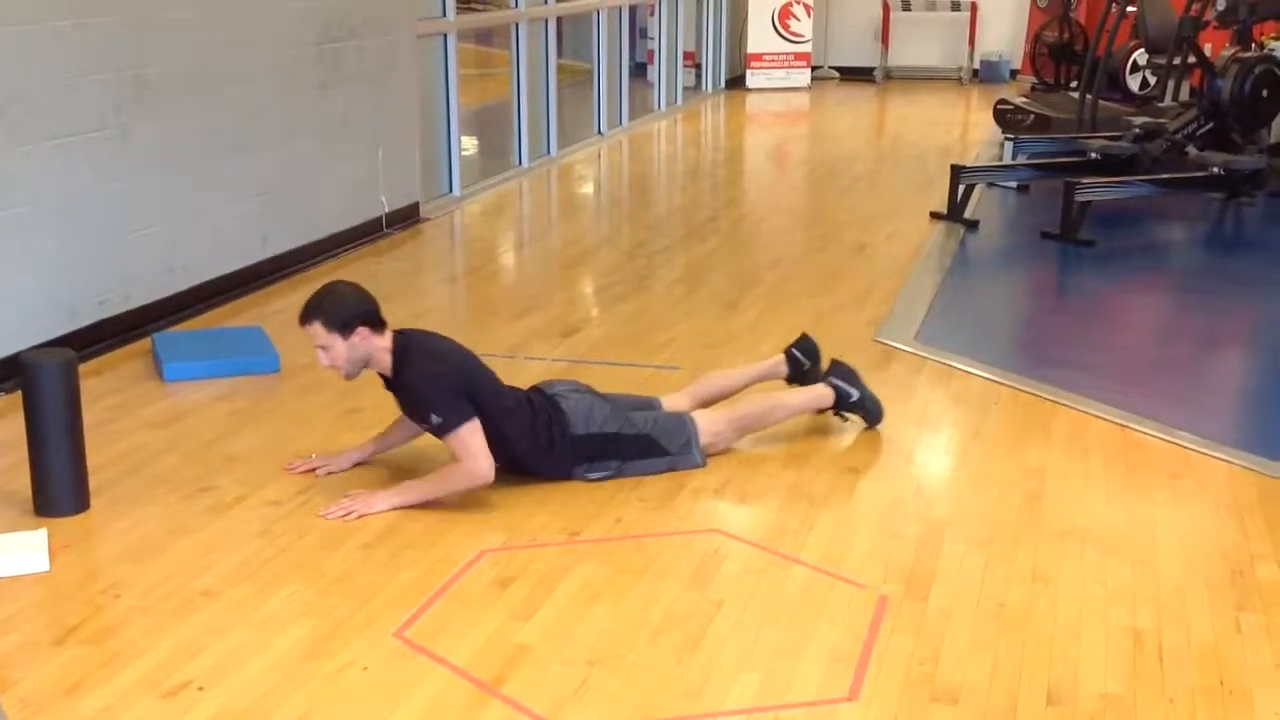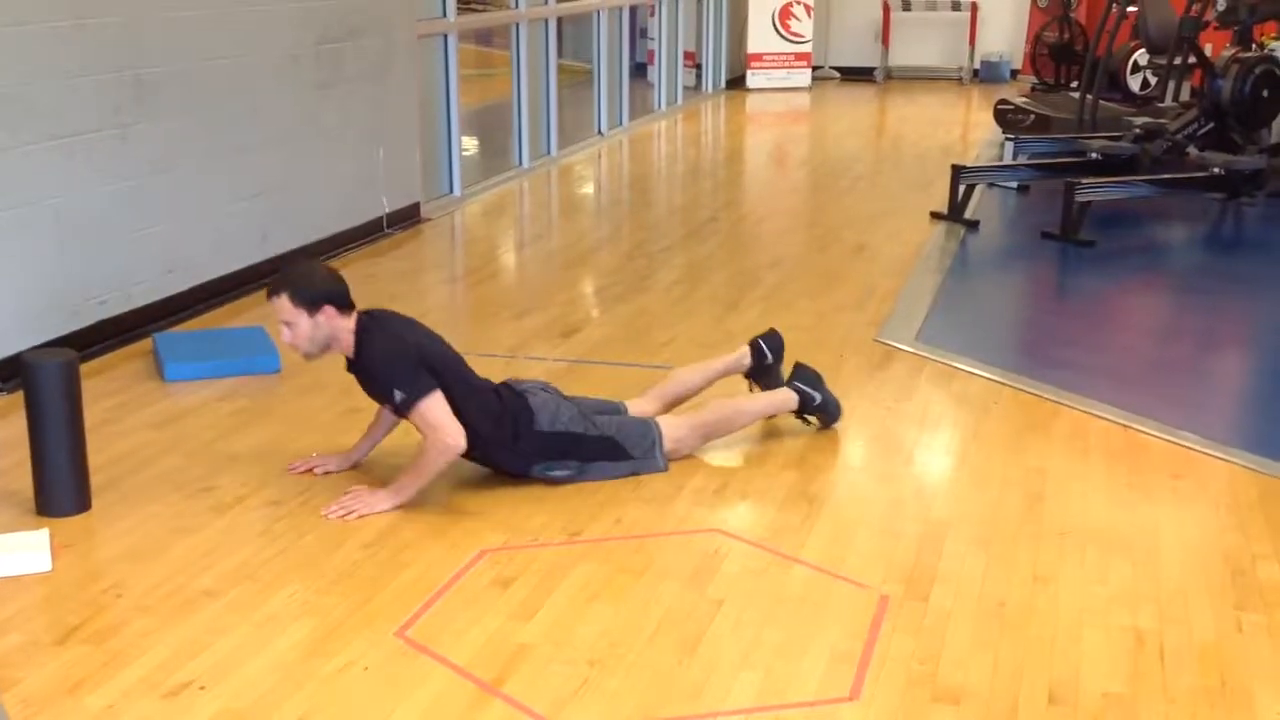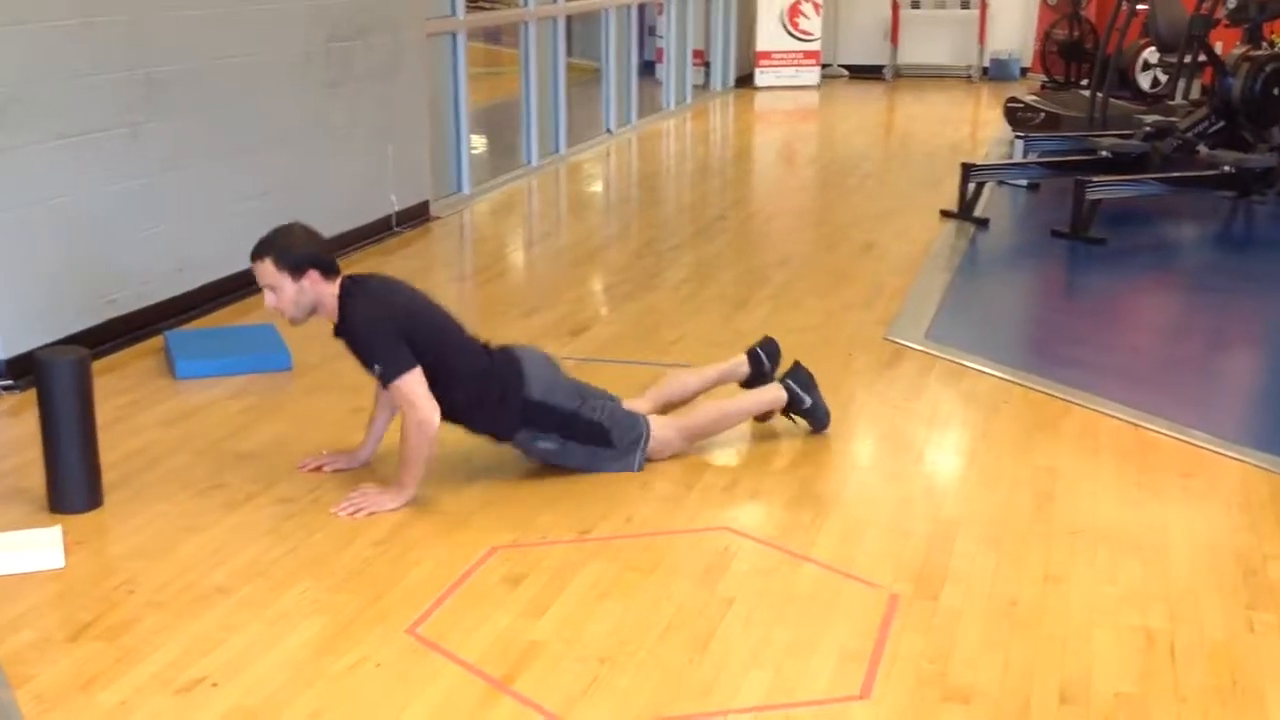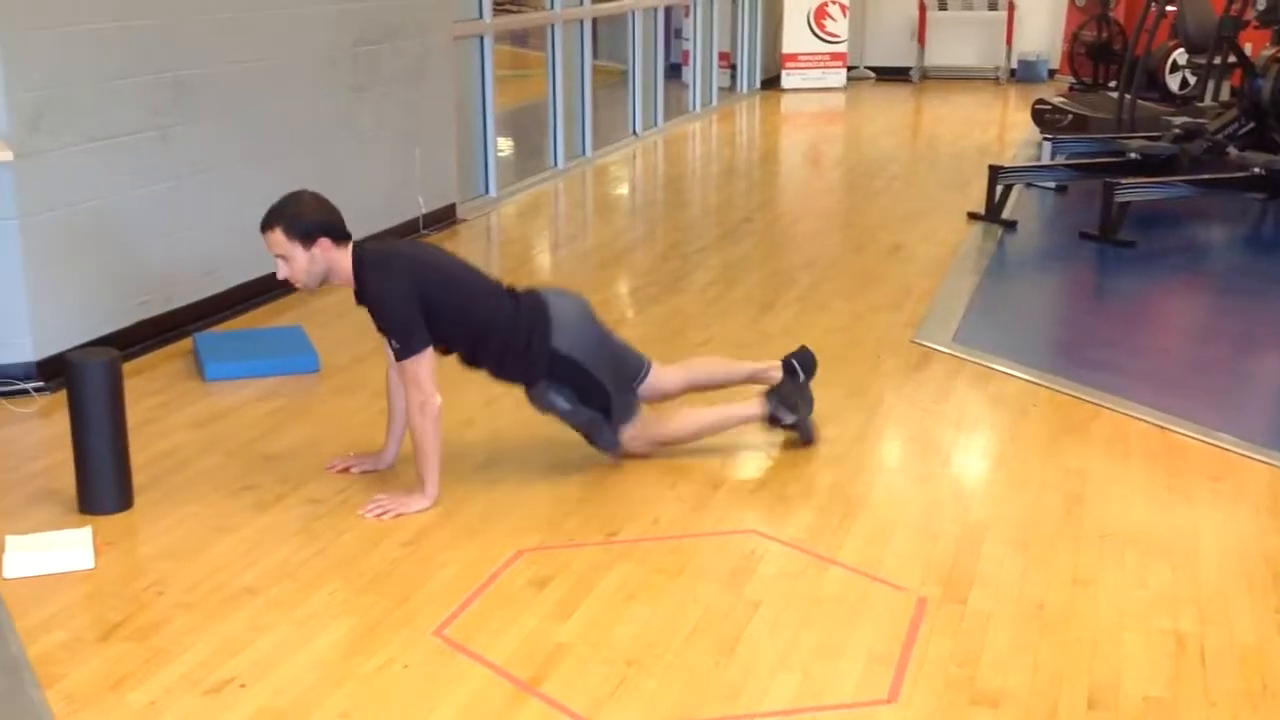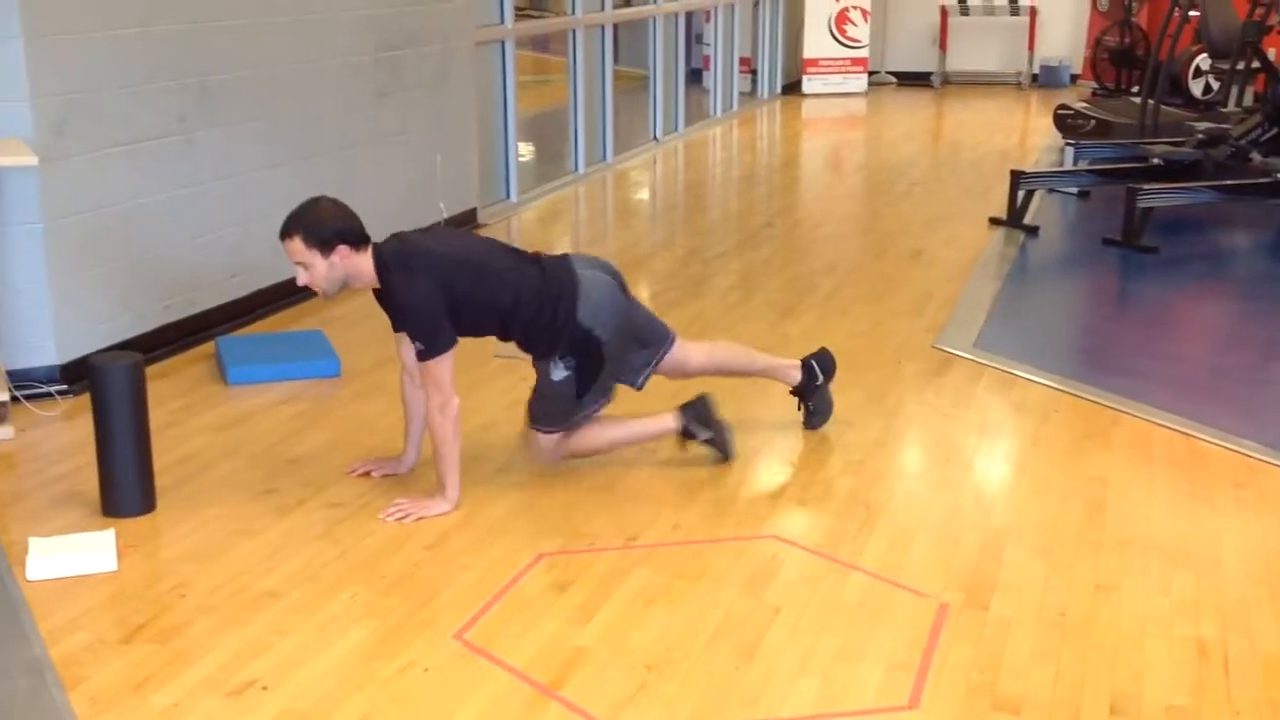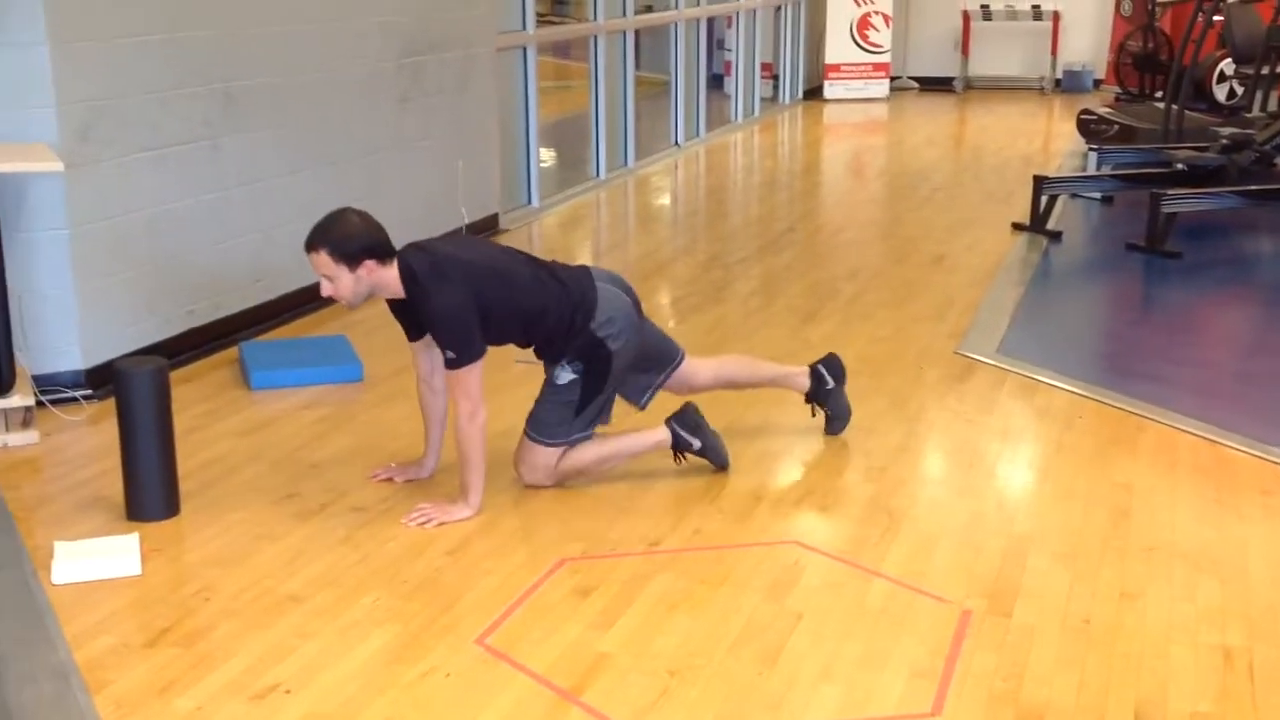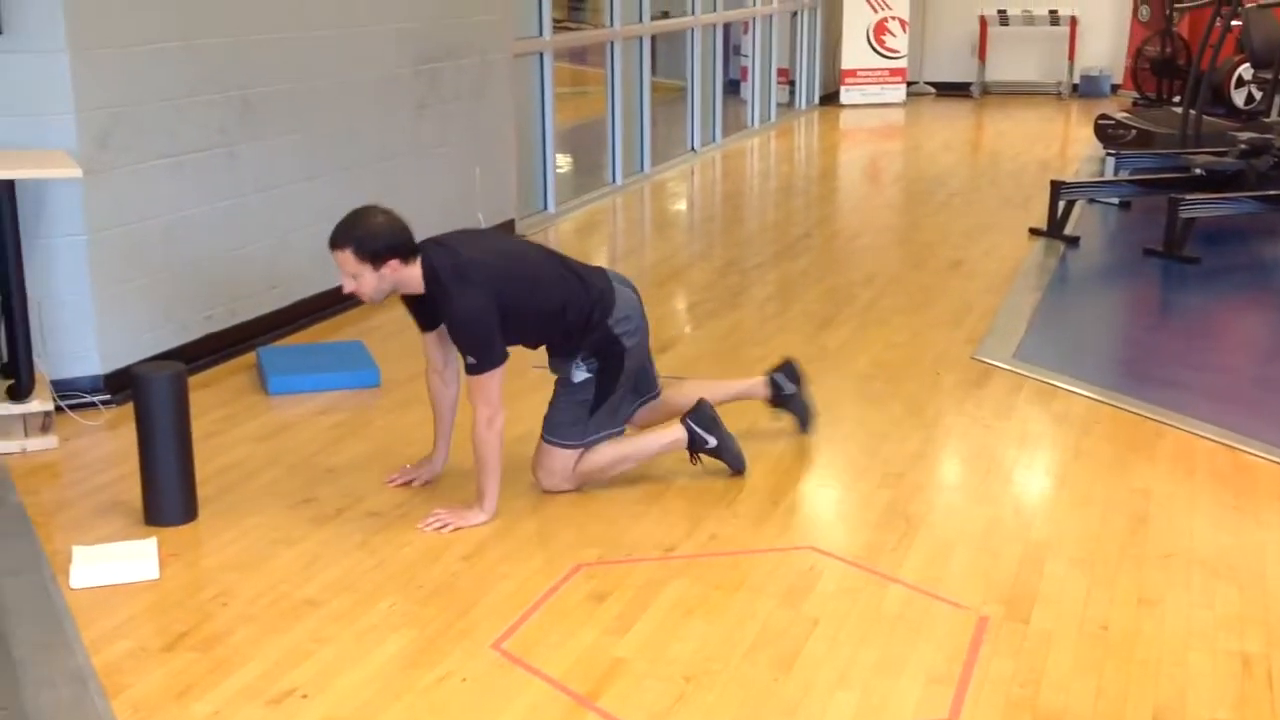
dt=0.2s
person 1, frame 1
left shoulder: (421, 372)
right shoulder: (403, 351)
left elbow: (479, 469)
right elbow: (418, 416)
left wrist: (397, 496)
right wrist: (357, 455)
left hip: (572, 442)
right hip: (556, 405)
left knee: (715, 431)
right knee: (680, 403)
left ankle: (830, 391)
right ankle: (791, 361)
person 1, frame 2
left shoulder: (381, 351)
right shoulder: (372, 329)
left elbow: (450, 439)
left wrist: (395, 494)
right wrist: (354, 454)
left hip: (535, 439)
right hip: (524, 404)
left knee: (680, 437)
right knee: (646, 408)
left ankle: (795, 394)
right ankle: (753, 354)
person 1, frame 3
left shoulder: (365, 318)
right shoulder: (362, 295)
left elbow: (424, 418)
right elbow: (394, 382)
left wrist: (402, 491)
right wrist: (362, 453)
left hip: (525, 403)
right hip: (519, 376)
left knee: (663, 439)
right knee: (640, 408)
left ankle: (782, 396)
right ankle: (751, 363)
person 1, frame 4
left shoulder: (386, 286)
right shoulder: (377, 265)
left elbow: (425, 400)
right elbow: (400, 372)
left wrist: (427, 493)
right wrist: (387, 454)
left hip: (553, 345)
right hip: (553, 318)
left knee: (634, 436)
right knee: (659, 385)
left ankle: (768, 409)
right ankle: (783, 371)
person 1, frame 5
left shoulder: (413, 286)
right shoulder: (391, 266)
left elbow: (442, 401)
right elbow: (413, 370)
left wrist: (447, 496)
right wrist: (407, 456)
left hip: (577, 317)
right hip: (584, 283)
left knee: (546, 442)
right knee: (683, 358)
left ankle: (681, 422)
right ankle: (804, 372)
person 1, frame 6
left shoulder: (443, 297)
right shoulder: (407, 277)
left elbow: (470, 409)
right elbow: (431, 376)
left wrist: (469, 502)
right wrist: (428, 461)
left hip: (593, 332)
right hip: (600, 300)
left knee: (535, 469)
right knee: (691, 373)
left ankle: (674, 436)
right ankle: (815, 379)
person 1, frame 7
left shoulder: (467, 299)
right shoulder: (428, 272)
left elbow: (488, 413)
right elbow: (441, 370)
left wrist: (487, 506)
right wrist: (438, 458)
left hip: (605, 330)
right hip: (603, 308)
left knee: (554, 475)
right knee: (643, 413)
left ankle: (690, 436)
right ankle: (772, 385)
